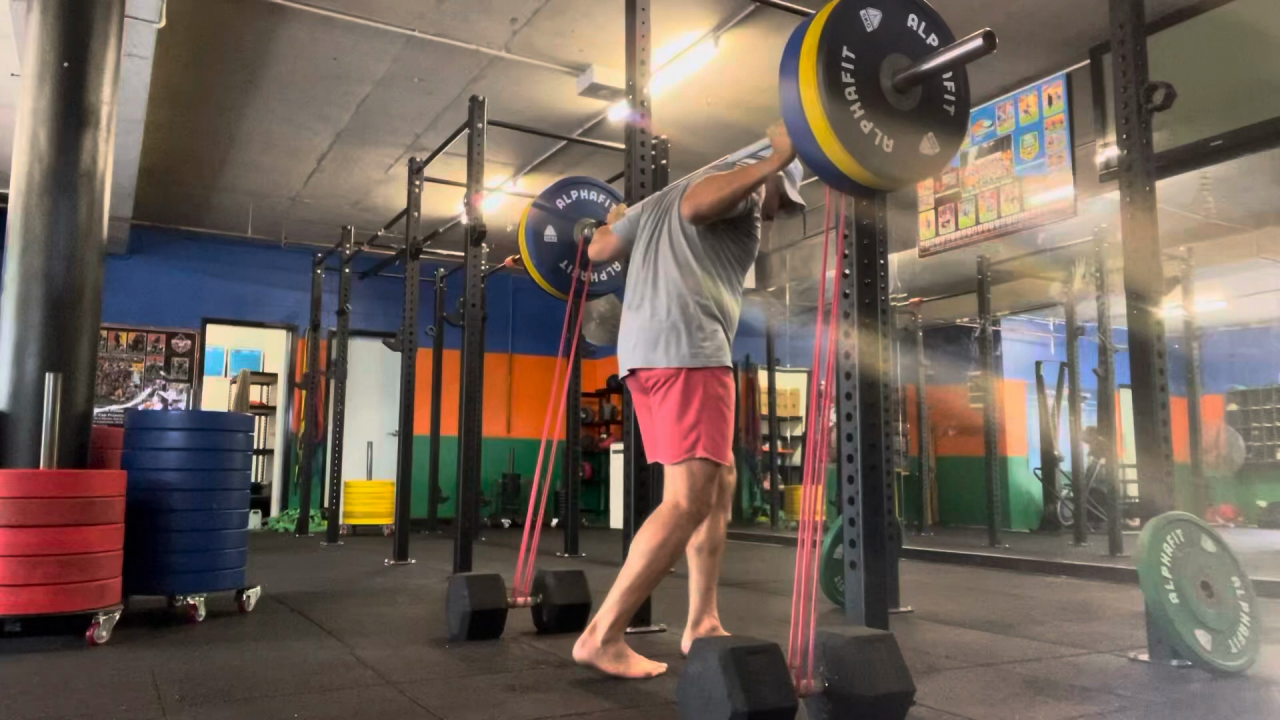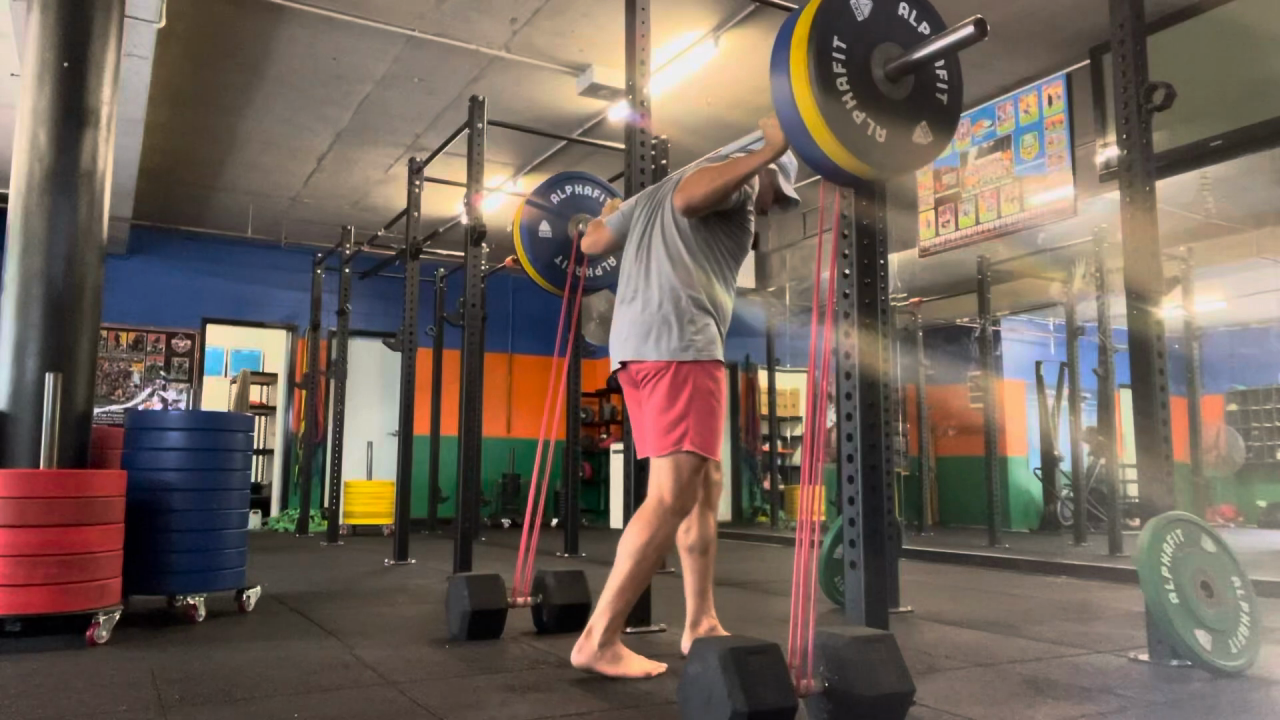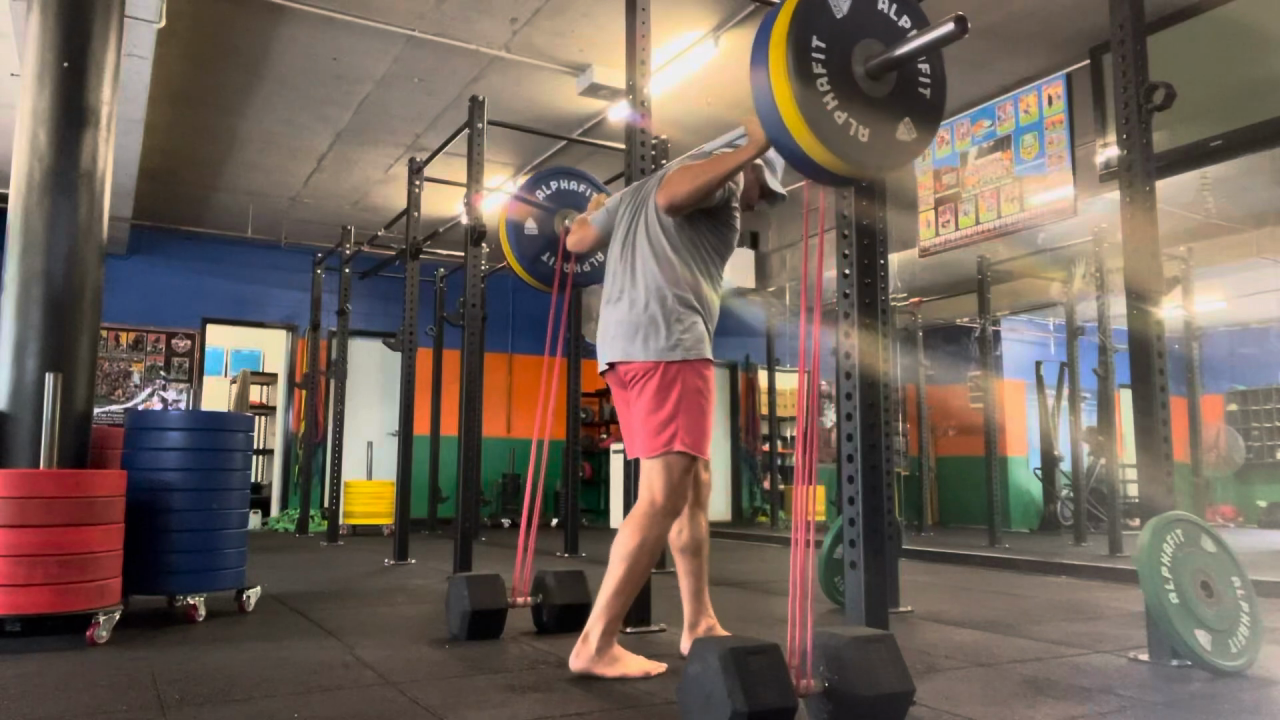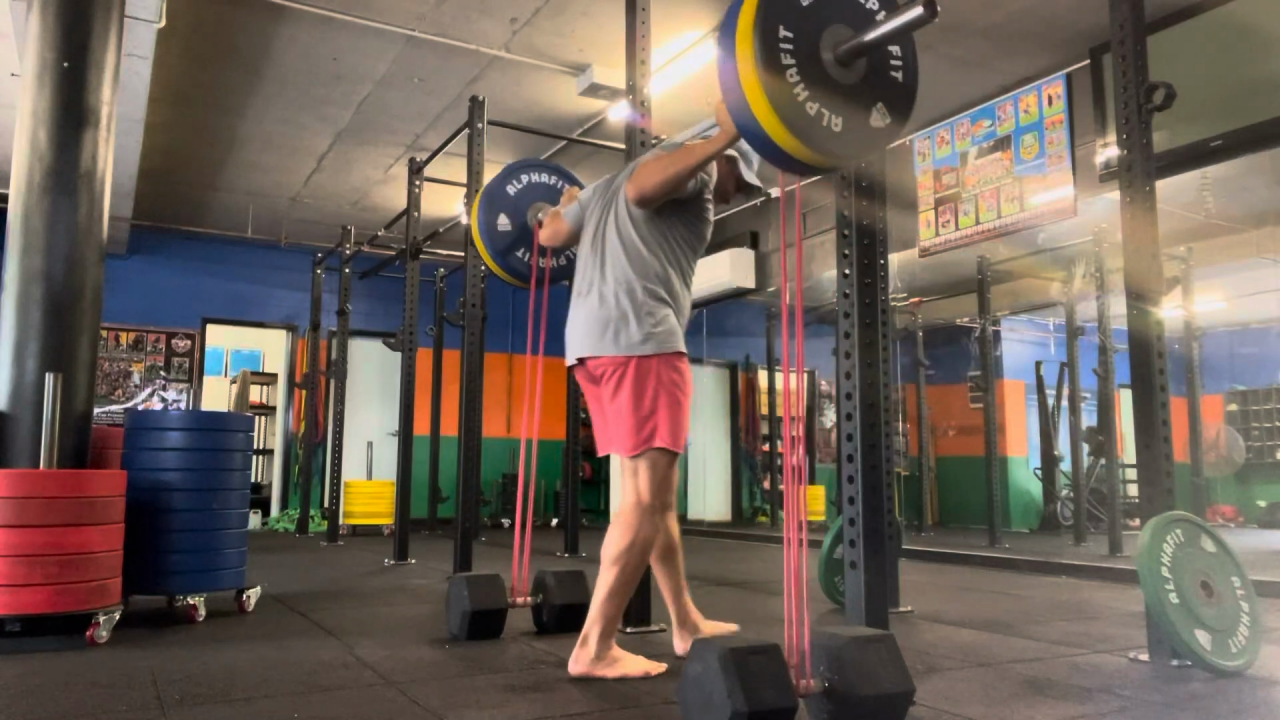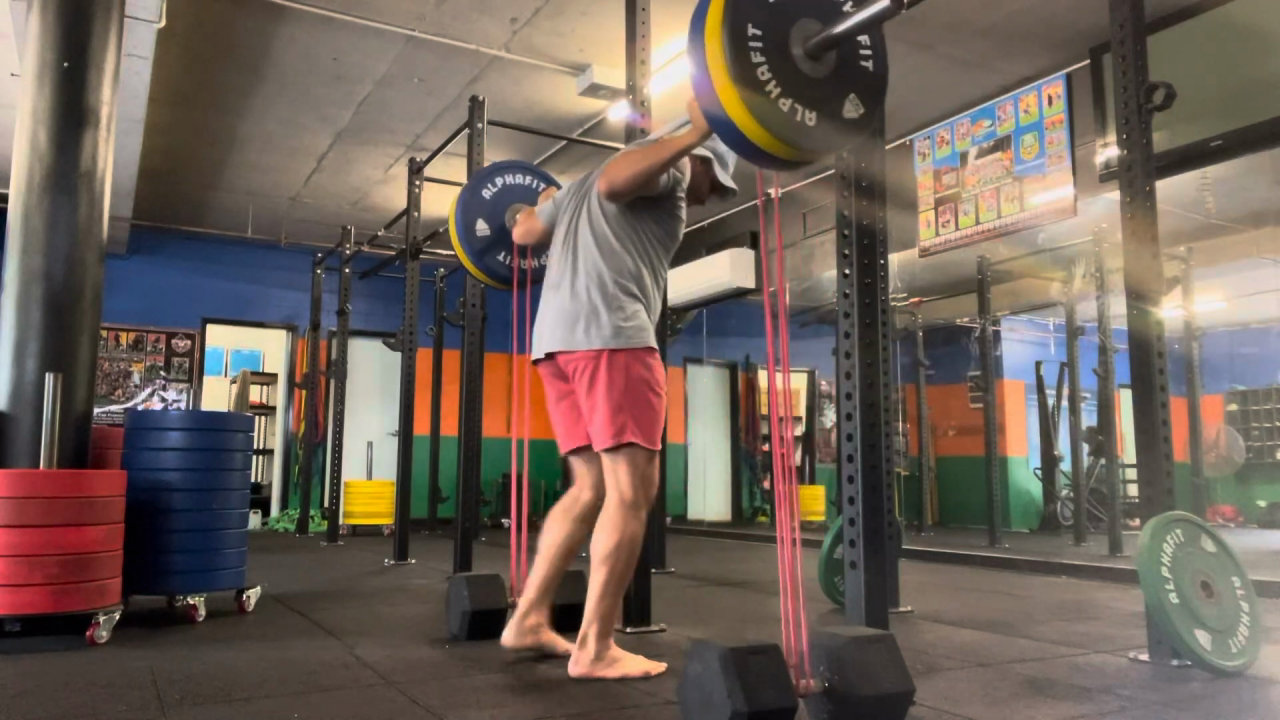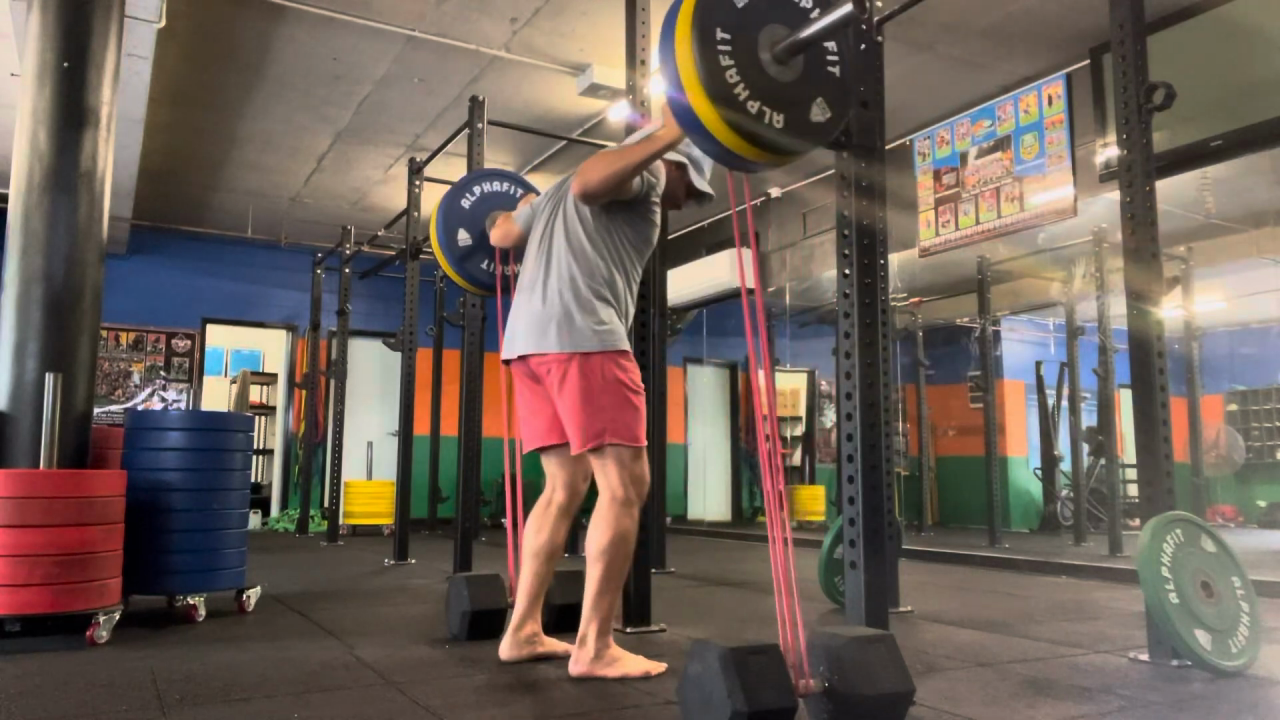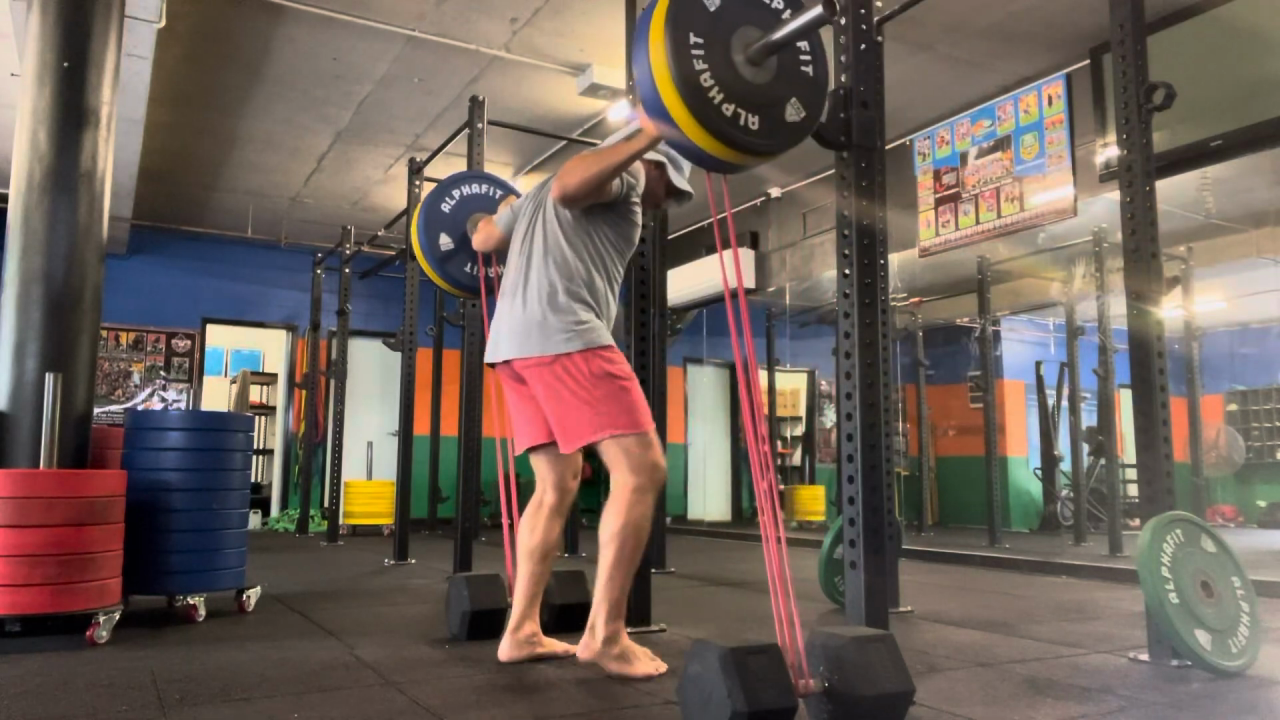
dt=0.3s
person 1, frame 1
left shoulder: (663, 197)
right shoulder: (741, 180)
left elbow: (599, 248)
right elbow: (699, 206)
left wrist: (617, 219)
right wrist: (777, 158)
left hip: (646, 353)
right hip: (687, 351)
left knee: (719, 483)
right knee: (689, 500)
left ankle: (702, 624)
right ankle: (603, 635)
person 1, frame 2
left shoulder: (654, 193)
right shoulder: (738, 176)
left elbow: (592, 242)
right elbow: (691, 197)
left wrist: (611, 214)
right wrist: (773, 149)
left hip: (638, 346)
right hip: (678, 345)
left knee: (704, 486)
right knee: (673, 496)
left ankle: (701, 625)
right ankle: (599, 641)
person 1, frame 3
left shoulder: (637, 191)
right shoulder: (719, 171)
left elbow: (577, 239)
right elbow: (674, 195)
left wrist: (595, 211)
right wrist: (755, 143)
left hip: (624, 346)
right hip: (667, 343)
left knee: (693, 486)
right knee: (664, 496)
left ankle: (700, 625)
right ankle: (596, 643)
person 1, frame 4
left shoulder: (609, 183)
right shoulder: (696, 164)
left elbow: (549, 234)
right elbow: (643, 188)
left wrist: (568, 203)
right wrist: (726, 134)
left hip: (592, 341)
right hip: (639, 338)
left knee: (653, 488)
right knee: (650, 492)
left ankle: (685, 619)
right ankle: (595, 647)
person 1, frame 5
left shoulder: (581, 187)
right shoulder: (672, 165)
left elbow: (524, 231)
right elbow: (614, 181)
left wrist: (542, 202)
right wrist: (698, 130)
left hip: (558, 337)
right hip: (609, 332)
left knee: (595, 485)
right knee: (633, 488)
left ankle: (528, 619)
right ankle: (595, 648)
person 1, frame 6
left shoulder: (560, 192)
right shoulder: (648, 170)
left elbow: (501, 235)
right elbow: (589, 182)
left wrist: (524, 206)
right wrist: (670, 134)
left hip: (530, 338)
right hip: (580, 334)
left knee: (566, 486)
right knee: (625, 484)
left ankle: (523, 629)
right ankle: (594, 646)
person 1, frame 7
left shoulder: (538, 196)
right shoulder: (625, 171)
left elbow: (484, 240)
right elbow: (568, 185)
left wrist: (501, 213)
right wrist: (649, 135)
left hip: (516, 342)
right hip: (565, 336)
left knee: (558, 485)
right knee: (641, 470)
left ankle: (521, 630)
right ankle: (605, 633)
